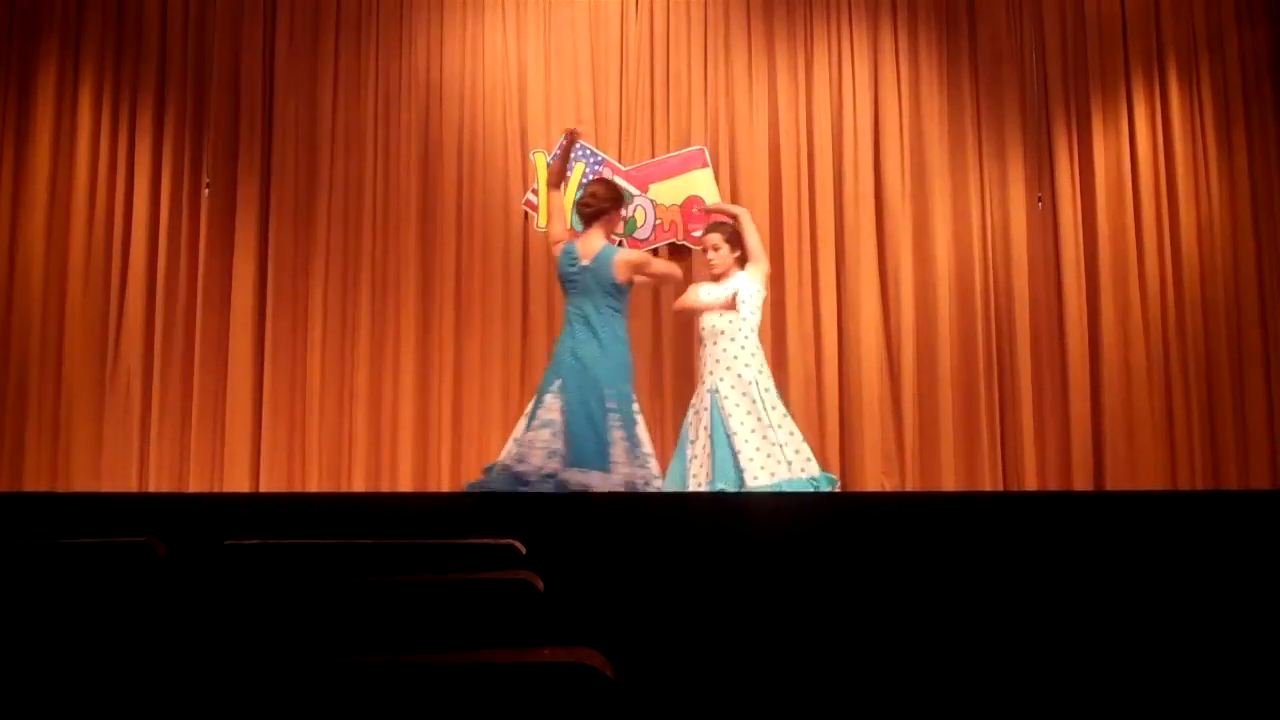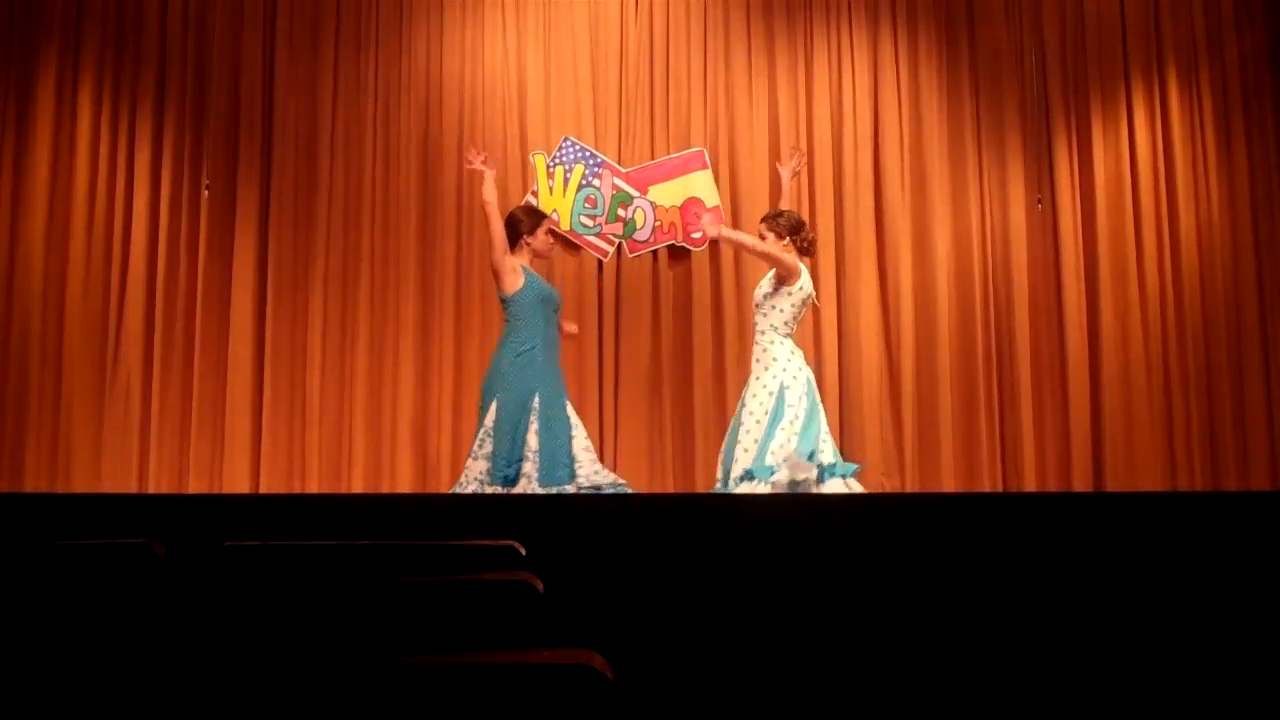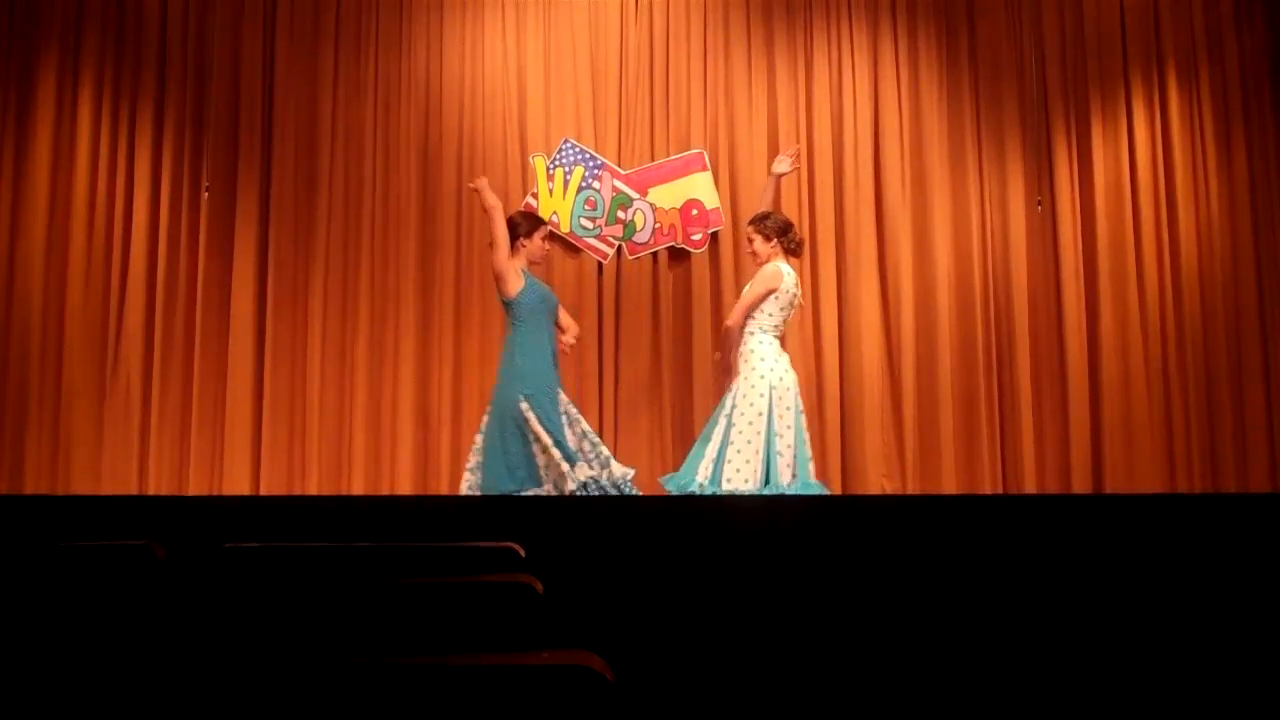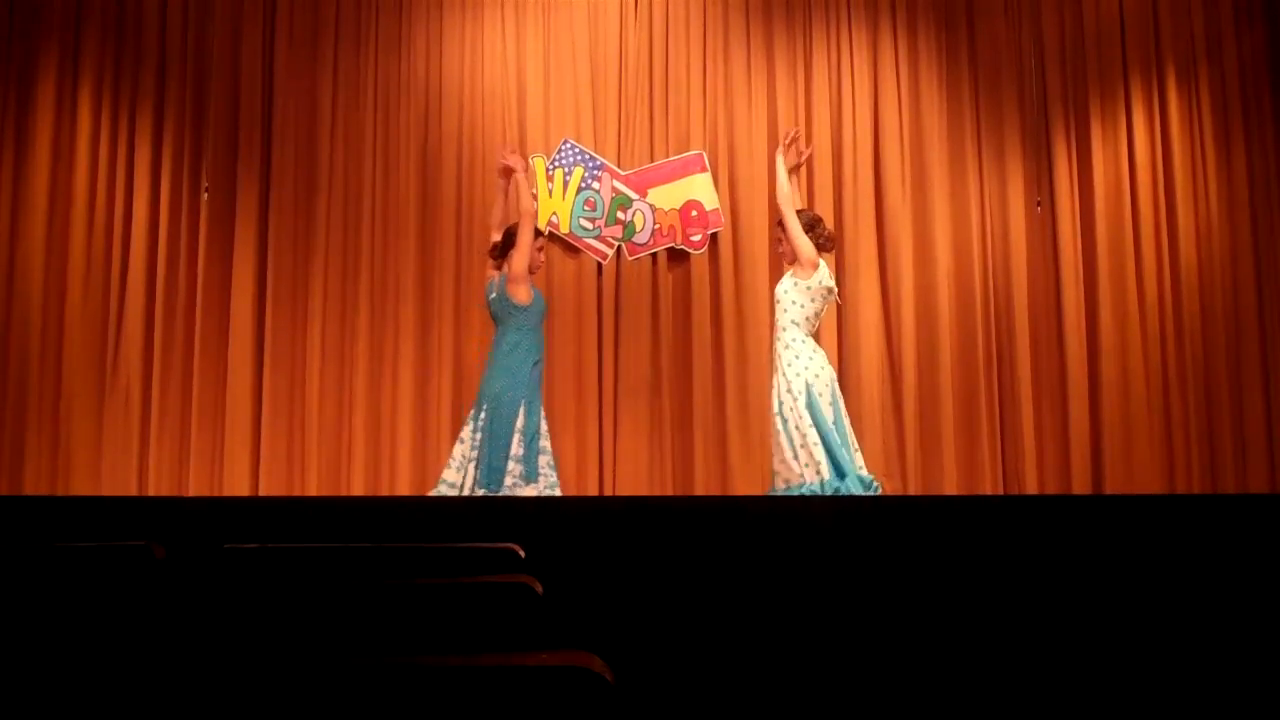
dt=1s
person 1, frame 1
left shoulder: (561, 248)
right shoulder: (624, 258)
left elbow: (554, 187)
right elbow: (675, 274)
left wrist: (567, 149)
right wrist: (639, 274)
left hip: (569, 358)
right hip: (609, 362)
left knee: (557, 444)
right knee: (609, 446)
person 1, frame 2
left shoulder: (533, 278)
right shoulder: (507, 268)
right elbow: (489, 205)
left wrist: (560, 326)
right wrist: (488, 173)
left hip: (543, 384)
right hip: (516, 381)
left knee: (550, 463)
right knee: (510, 463)
person 1, frame 3
left shoulder: (536, 285)
right shoulder: (508, 274)
left elbow: (571, 325)
right elbow: (494, 208)
left wrist: (569, 336)
right wrist: (483, 189)
left hip: (540, 385)
right hip: (524, 385)
left knee: (533, 466)
right knee: (566, 458)
person 1, frame 4
left shoulder: (496, 280)
right shoulder: (515, 281)
left elbow: (496, 231)
right elbow: (526, 216)
left wrist: (505, 183)
right wrist: (519, 175)
left hip: (502, 390)
right hip: (513, 392)
left knee: (488, 471)
right knee: (513, 476)
person 2, frame 1
left shoulder: (755, 276)
right shoulder: (701, 290)
left elbow: (743, 214)
right elbow: (680, 304)
left wrist: (719, 209)
right wrist: (716, 302)
left hip: (751, 378)
right hip: (713, 384)
left knee: (769, 456)
right knee: (714, 466)
person 2, frame 2
left shoulder: (791, 268)
right shoulder: (788, 270)
left elbow: (759, 249)
right elbow: (783, 223)
left wrist: (722, 233)
right wrist: (785, 182)
left hip: (780, 372)
right hip: (773, 370)
left knee: (771, 455)
right knee: (760, 455)
person 2, frame 3
left shoulder: (773, 273)
right shoulder: (779, 272)
left elbow: (733, 322)
right elbow: (764, 223)
left wrist: (725, 359)
right wrist: (774, 179)
left hip: (762, 373)
right hip: (762, 372)
left knee: (748, 461)
right knee: (760, 461)
person 2, frame 4
left shoulder: (810, 264)
right shoulder: (813, 271)
left elbow: (785, 209)
right elbow: (795, 217)
left wrist: (781, 163)
right wrist: (790, 173)
left hip: (799, 370)
right hip: (804, 366)
left knee: (813, 460)
right knee: (811, 459)
